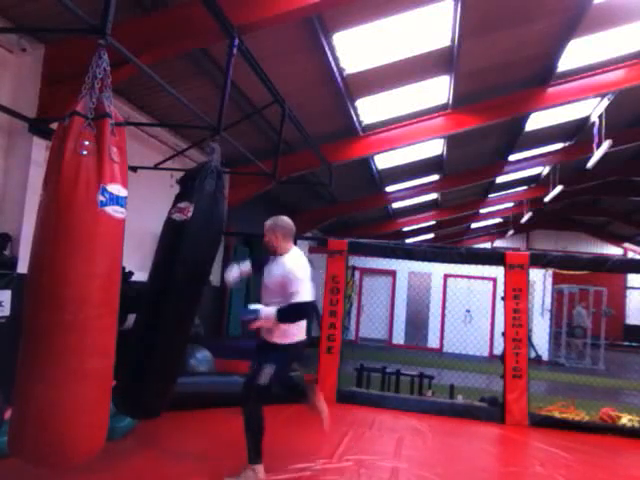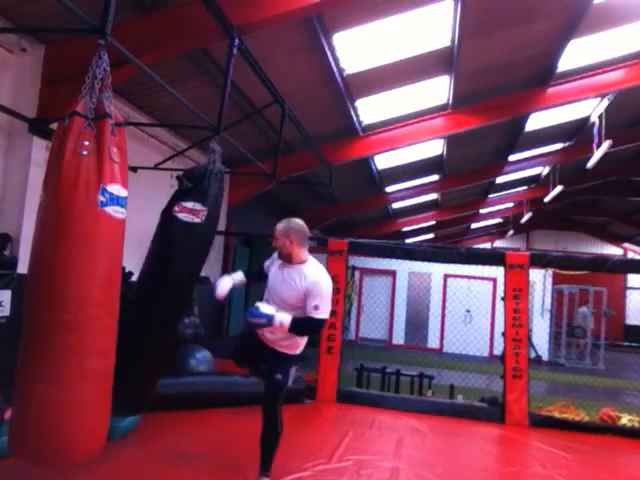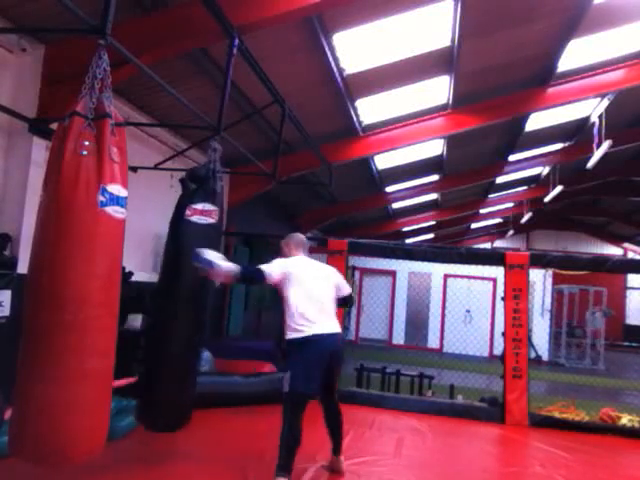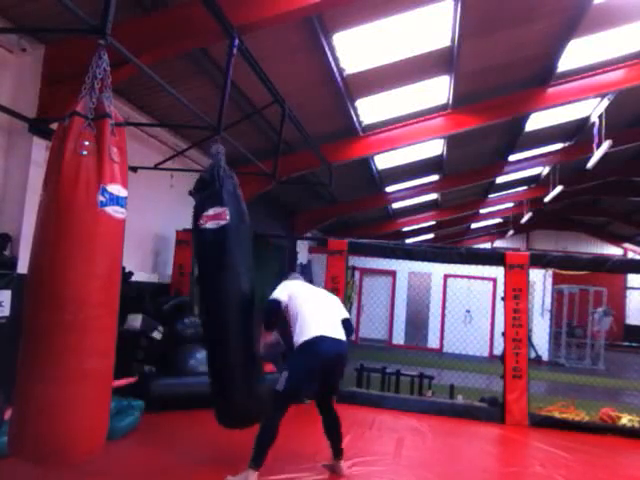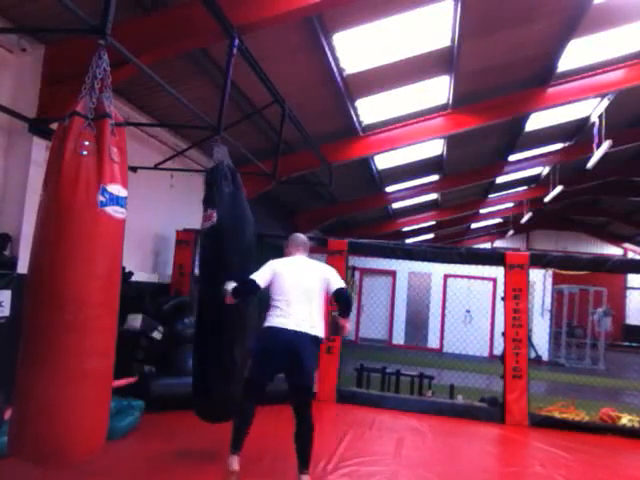
dt=0.5s
person 1, frame 1
left shoulder: (293, 266)
right shoulder: (288, 255)
left elbow: (304, 308)
right elbow: (265, 262)
left wrist: (268, 314)
right wrist: (243, 268)
left hip: (282, 343)
right hip: (273, 337)
left knee: (251, 397)
right knee: (269, 382)
right ankle: (312, 395)
person 1, frame 2
left shoulder: (318, 280)
right shoulder: (277, 259)
left elbow: (315, 327)
right elbow: (257, 274)
left wrist: (279, 321)
right wrist: (232, 278)
left hip: (286, 349)
right hip: (259, 334)
left knee: (270, 406)
right knee: (241, 358)
person 1, frame 3
left shoulder: (287, 266)
right shoulder: (329, 271)
left elbow: (256, 275)
right elbow: (348, 300)
left wrist: (226, 269)
left hip: (310, 343)
right hip: (335, 339)
left knee: (293, 410)
right knee: (329, 401)
right ankle: (337, 459)
person 1, frame 4
left shoulder: (288, 286)
right shoulder: (329, 296)
left elbow: (272, 307)
right elbow: (349, 328)
left wrist: (268, 333)
left hip: (314, 348)
right hip: (339, 349)
left knee: (277, 408)
right knee: (325, 405)
right ankle: (338, 461)
person 1, frame 5
left shoulder: (277, 265)
right shoulder: (326, 270)
left elbow: (249, 287)
right elbow: (344, 298)
left wrist: (231, 293)
right wrist: (342, 319)
left hip: (273, 336)
right hip: (306, 341)
left knee: (250, 397)
right knee: (303, 410)
left ankle: (234, 458)
